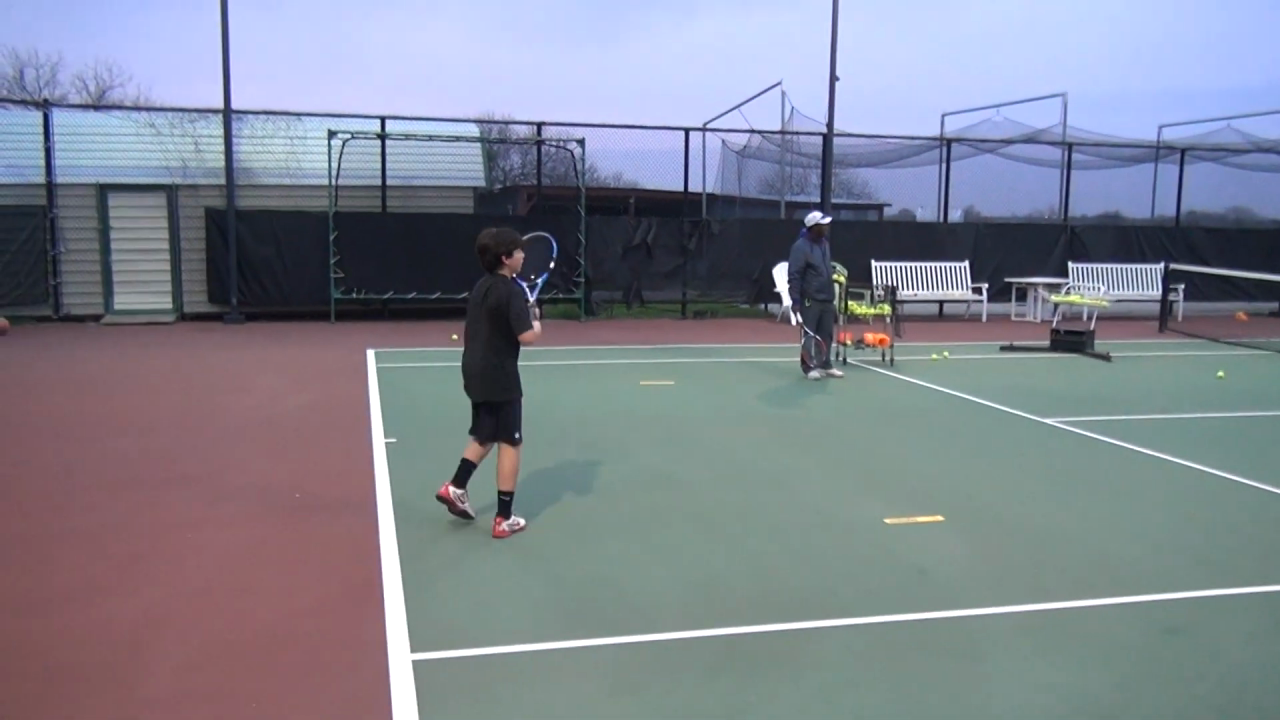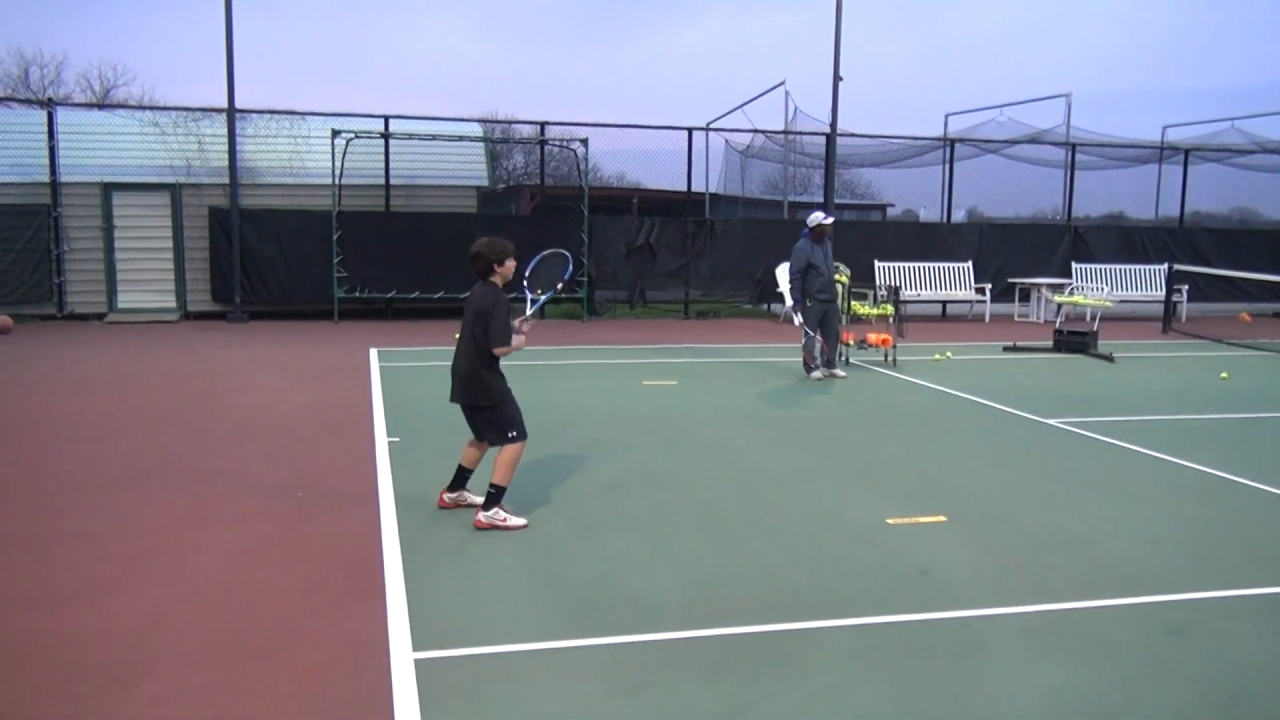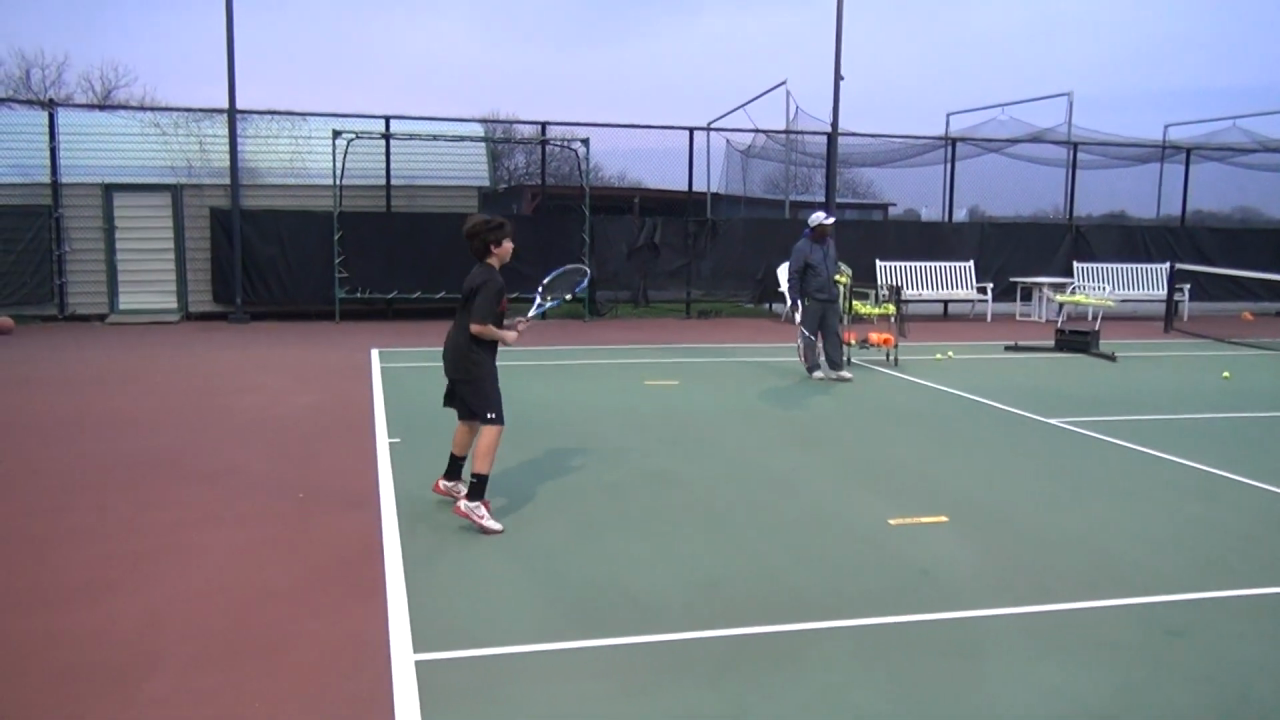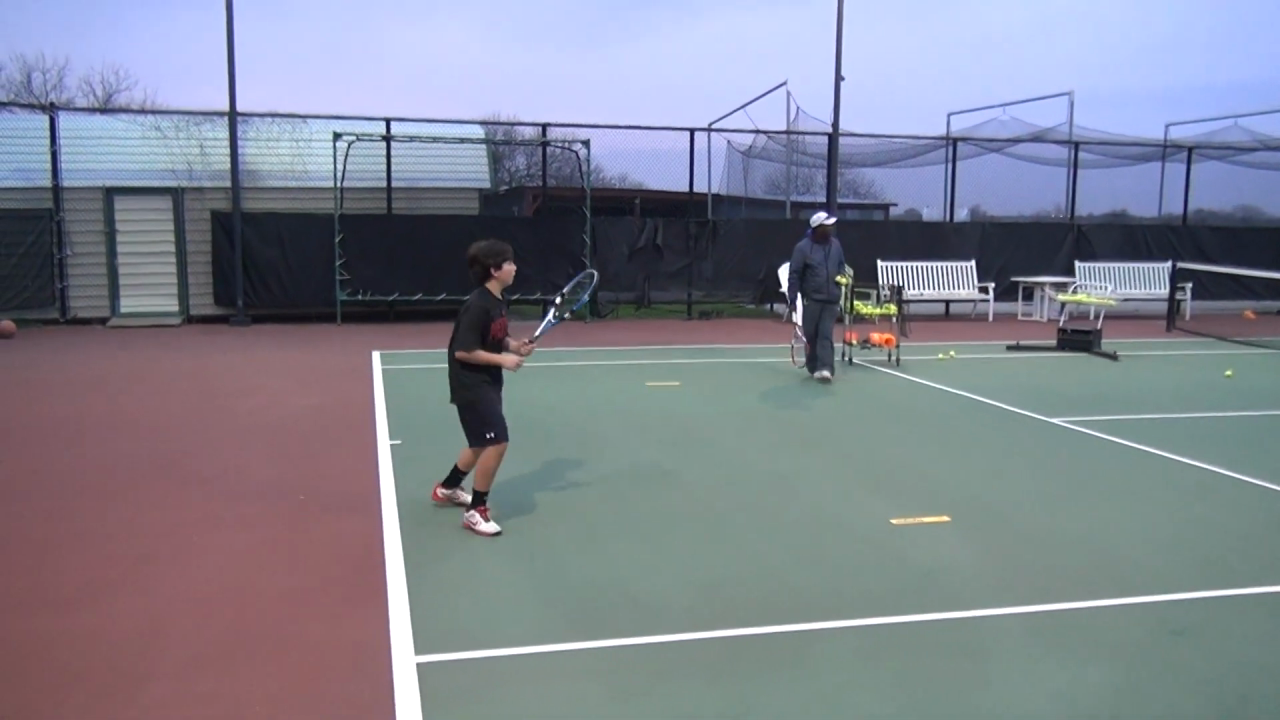
dt=0.3s
person 1, frame 1
left shoulder: (481, 287)
right shoulder: (512, 291)
right elbow: (524, 336)
left wrist: (524, 317)
right wrist: (537, 328)
left hip: (475, 371)
right hip: (499, 376)
left knee: (484, 436)
right knee: (510, 443)
left ankle: (456, 486)
right ankle: (504, 518)
person 1, frame 2
left shoulder: (478, 293)
right shoulder: (498, 300)
right elbow: (498, 348)
left wrist: (511, 328)
right wrist: (518, 341)
left hip: (465, 376)
right hip: (483, 380)
left knee: (485, 435)
right knee: (514, 439)
left ankle: (453, 492)
right ankle: (490, 510)
person 1, frame 3
left shoulder: (481, 274)
right shoulder: (492, 281)
right elbow: (478, 326)
left wrist: (508, 325)
right wrist: (506, 336)
left hip: (462, 357)
right hip: (472, 359)
left knee: (471, 419)
right knee: (491, 424)
left ankle: (450, 479)
right ankle: (473, 501)
person 1, frame 4
left shoulder: (498, 302)
right shoulder: (478, 306)
right elbow: (462, 351)
left wrist: (515, 347)
right wrist: (502, 360)
left hip: (487, 381)
right hip: (471, 382)
left knee: (485, 440)
right knee: (496, 442)
left ankle: (448, 487)
right ankle: (475, 510)
person 2, frame 1
left shoulder: (824, 243)
right shoulder: (800, 247)
right elbow: (794, 276)
left wrist: (834, 276)
right wrist: (795, 300)
left hip: (827, 299)
right hip: (810, 300)
left knee: (826, 334)
left ankle: (824, 365)
right ankle: (809, 367)
person 2, frame 2
left shoulder: (826, 243)
right shoulder: (802, 247)
right elbow: (795, 276)
left wrist: (836, 276)
right wrist: (796, 300)
left hip: (830, 298)
right hip: (811, 300)
left knee: (832, 333)
right knee: (809, 335)
left ankle: (829, 366)
right ankle: (811, 367)
person 2, frame 3
left shoulder: (830, 244)
right shoulder: (802, 247)
right elbow: (794, 275)
left wrist: (837, 276)
right wrist: (794, 300)
left hip: (831, 298)
right hip: (812, 299)
left knee: (832, 333)
right knee: (810, 335)
left ankle: (837, 369)
right ankle: (813, 368)
person 2, frame 4
left shoulder: (835, 244)
right shoulder: (803, 247)
left elbow: (841, 265)
right elbow: (794, 275)
left wrist: (841, 276)
right wrist: (792, 299)
left hip: (832, 299)
right hip: (811, 299)
left knee: (826, 334)
right knee: (810, 335)
left ankle: (826, 368)
right ankle: (814, 367)
